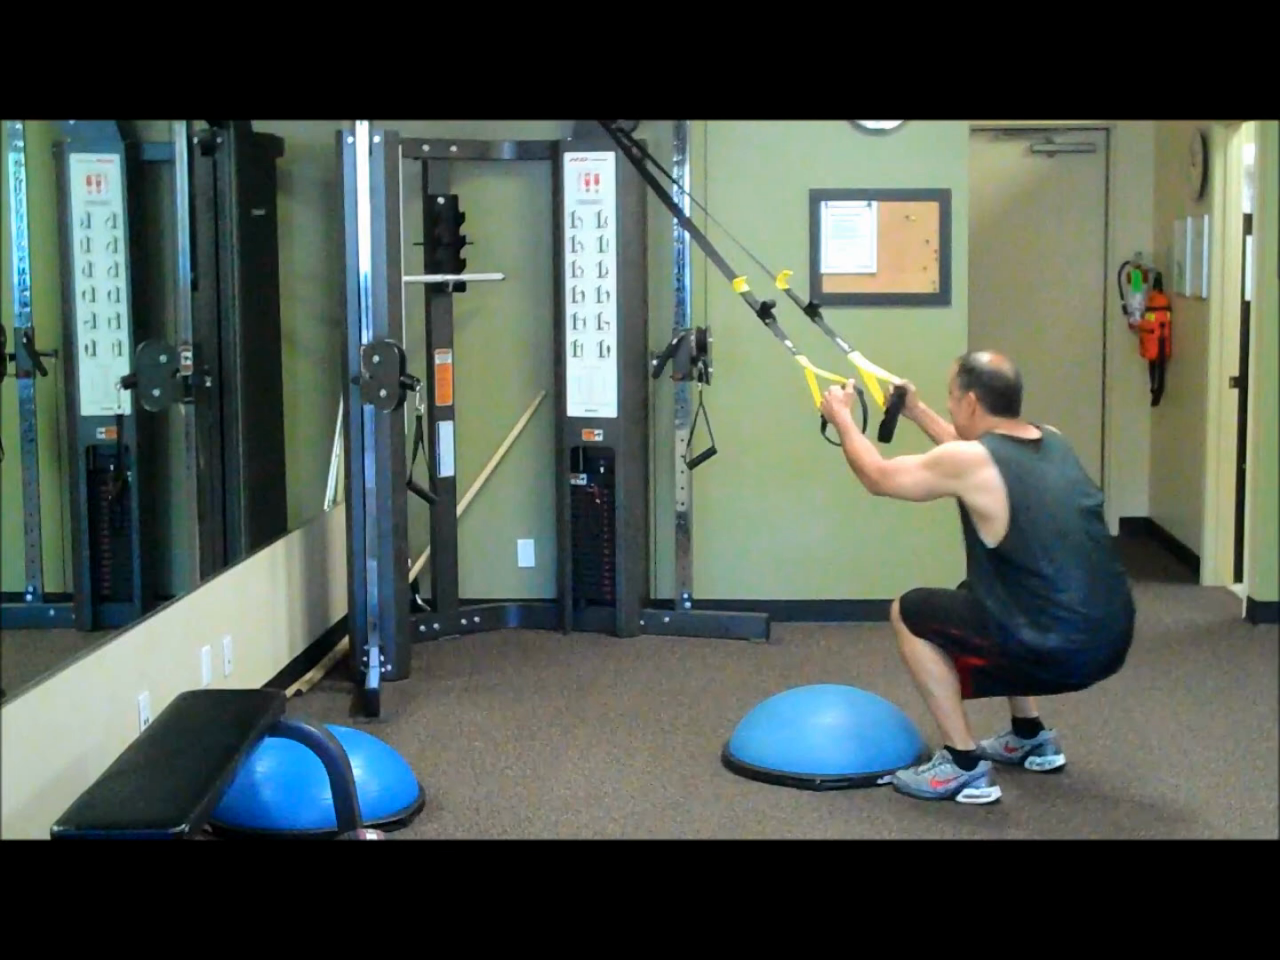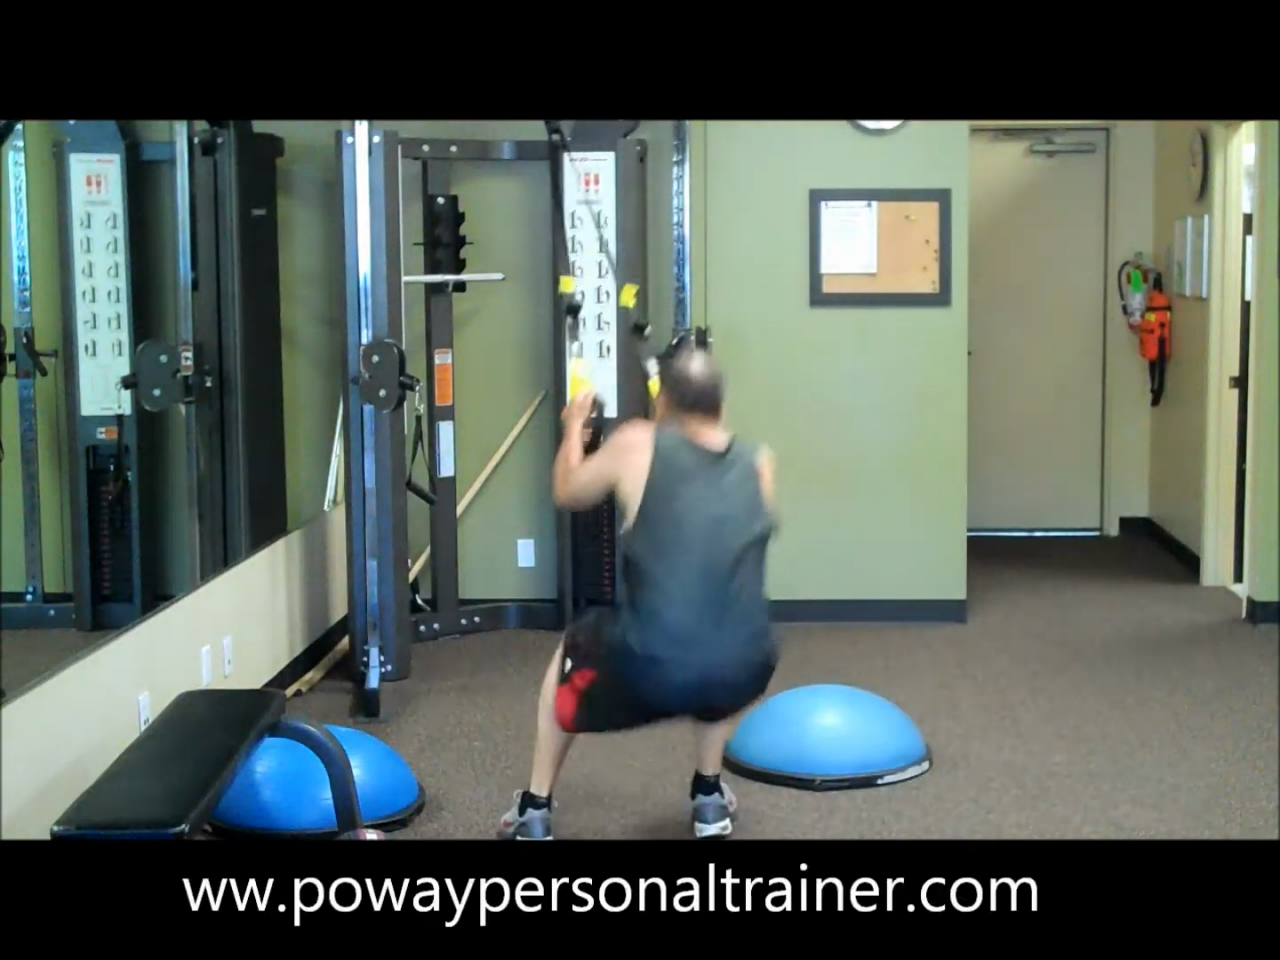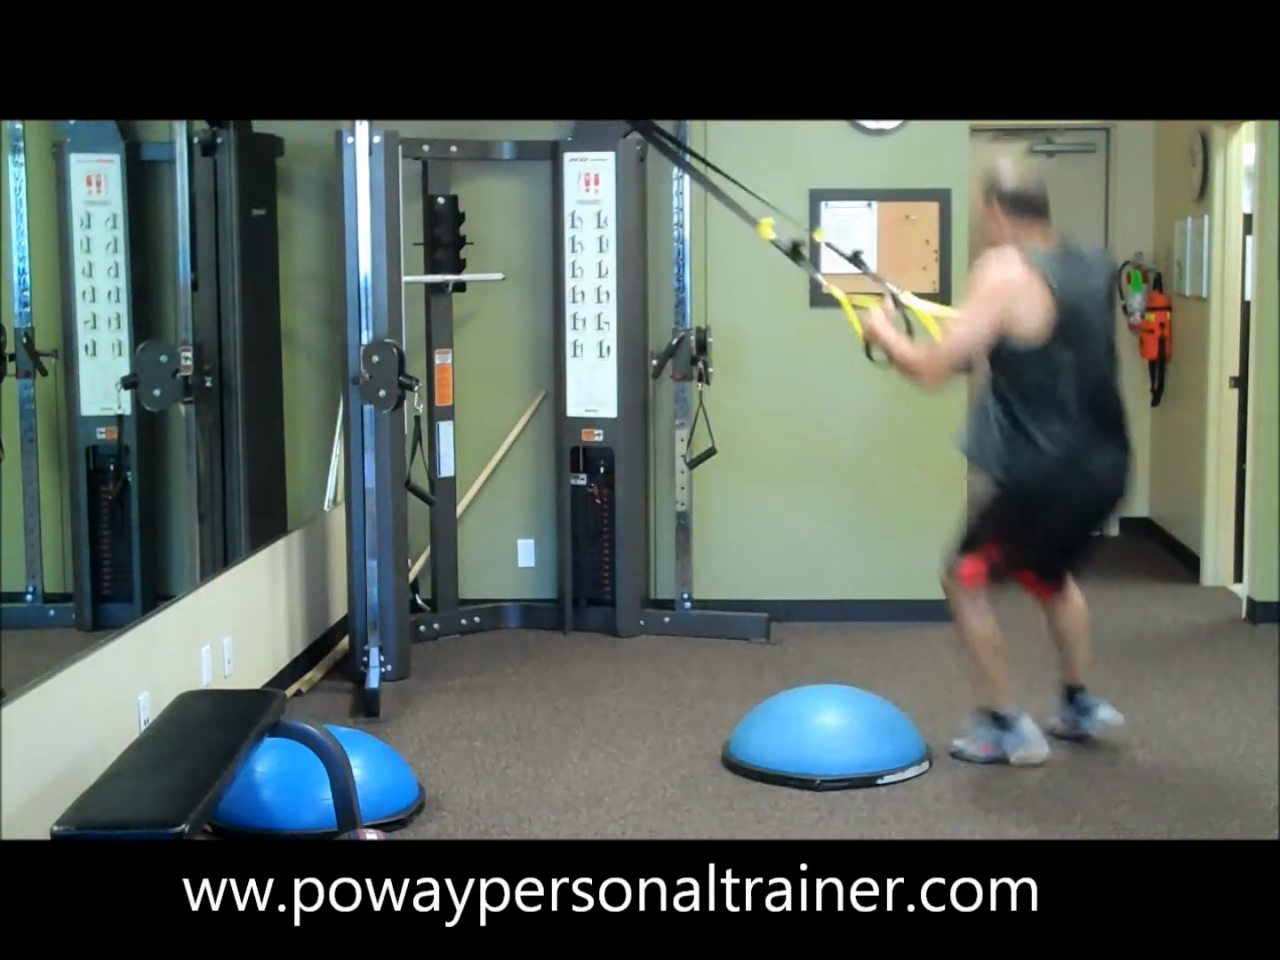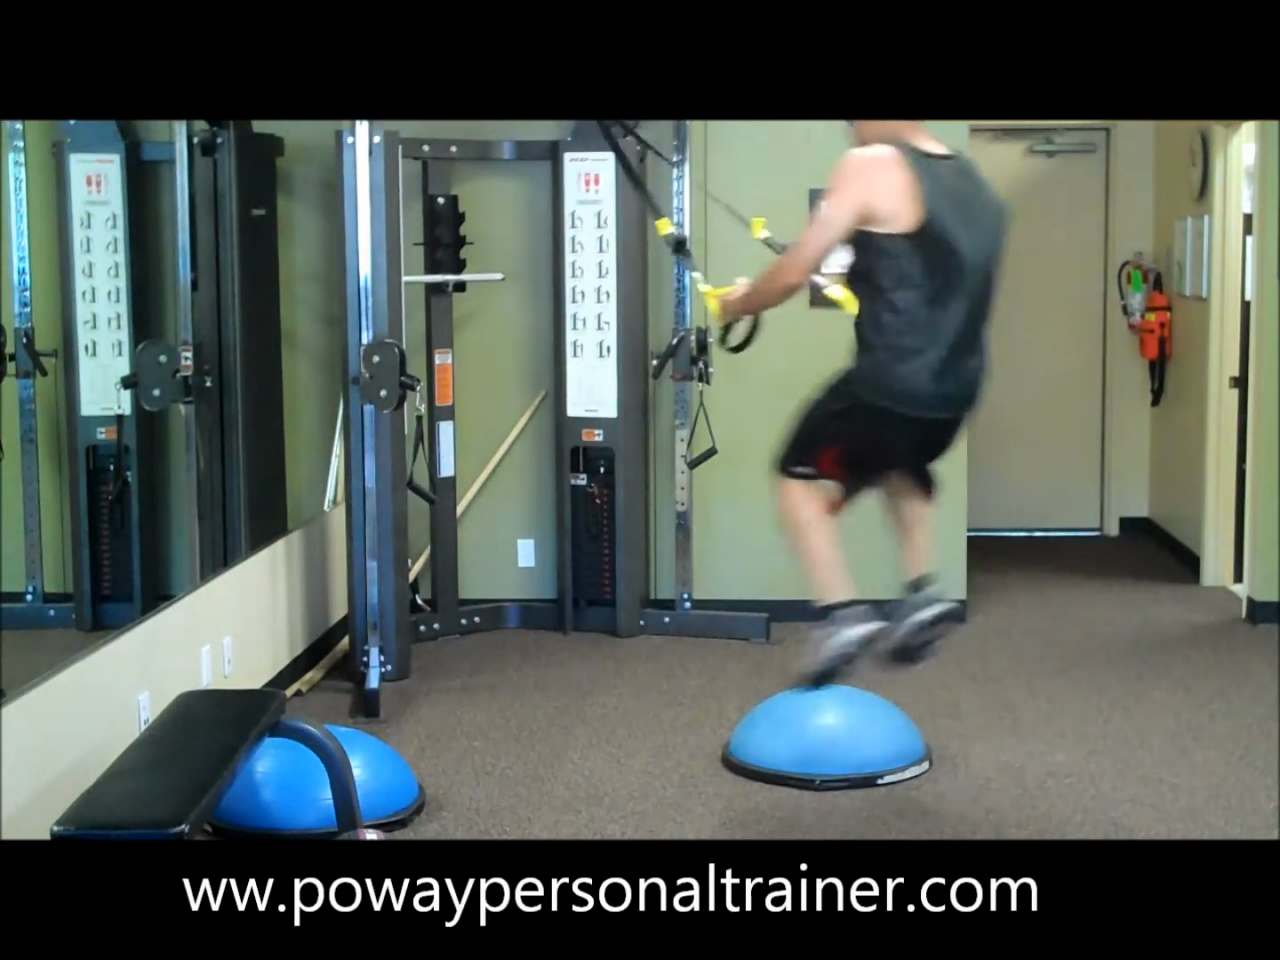
dt=1s
person 1, frame 1
left shoulder: (969, 463)
right shoulder: (1055, 443)
left elbow: (880, 478)
left wrist: (841, 415)
right wrist: (915, 409)
left hip: (1061, 650)
right hip: (1112, 635)
left knee: (911, 614)
right knee: (980, 601)
left ankle: (965, 766)
right ankle: (1032, 737)
person 1, frame 2
left shoulder: (636, 446)
right shoulder: (758, 466)
left elbow: (568, 491)
left wrist: (575, 423)
left hip: (653, 670)
right hip: (743, 674)
left knee: (573, 648)
left ankle: (534, 811)
right ankle: (709, 798)
person 1, frame 3
left shoulder: (1006, 273)
right shoulder: (1092, 266)
left elbow: (932, 366)
left wrist: (880, 328)
right wrist: (971, 319)
left hip: (1053, 476)
right hip: (1104, 471)
left knee: (966, 576)
right knee: (1046, 572)
left ankle: (1009, 728)
right ankle: (1083, 707)
person 1, frame 4
left shoulder: (870, 167)
right shoulder: (973, 180)
left elbow: (788, 275)
left wrist: (738, 303)
left hip: (890, 385)
right hip: (956, 388)
left knee: (795, 479)
right knee: (901, 474)
left ankle: (844, 612)
right ankle: (925, 590)
